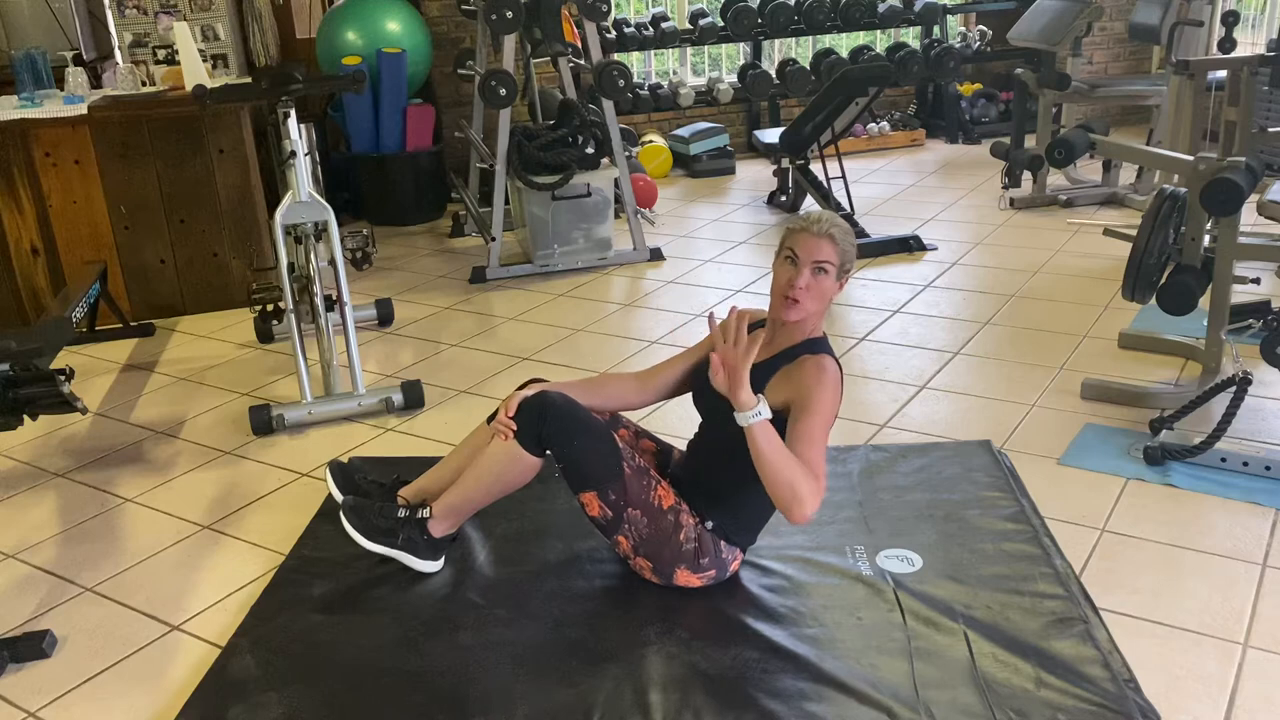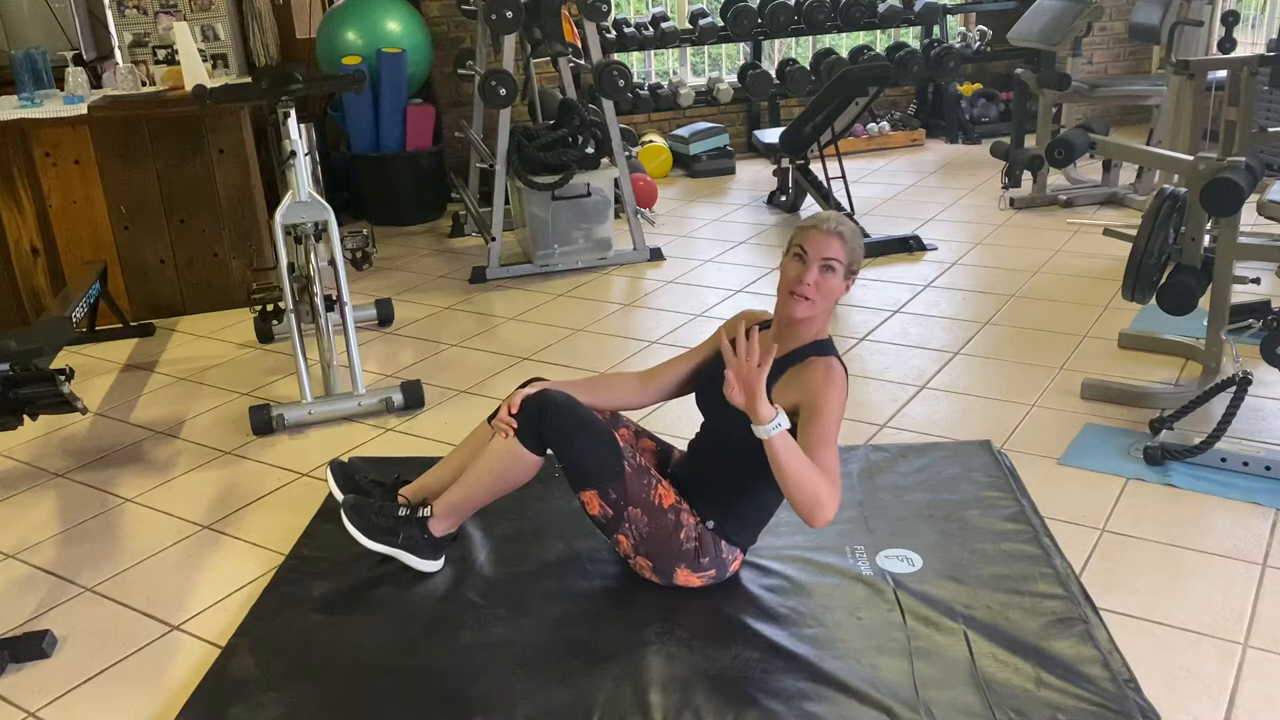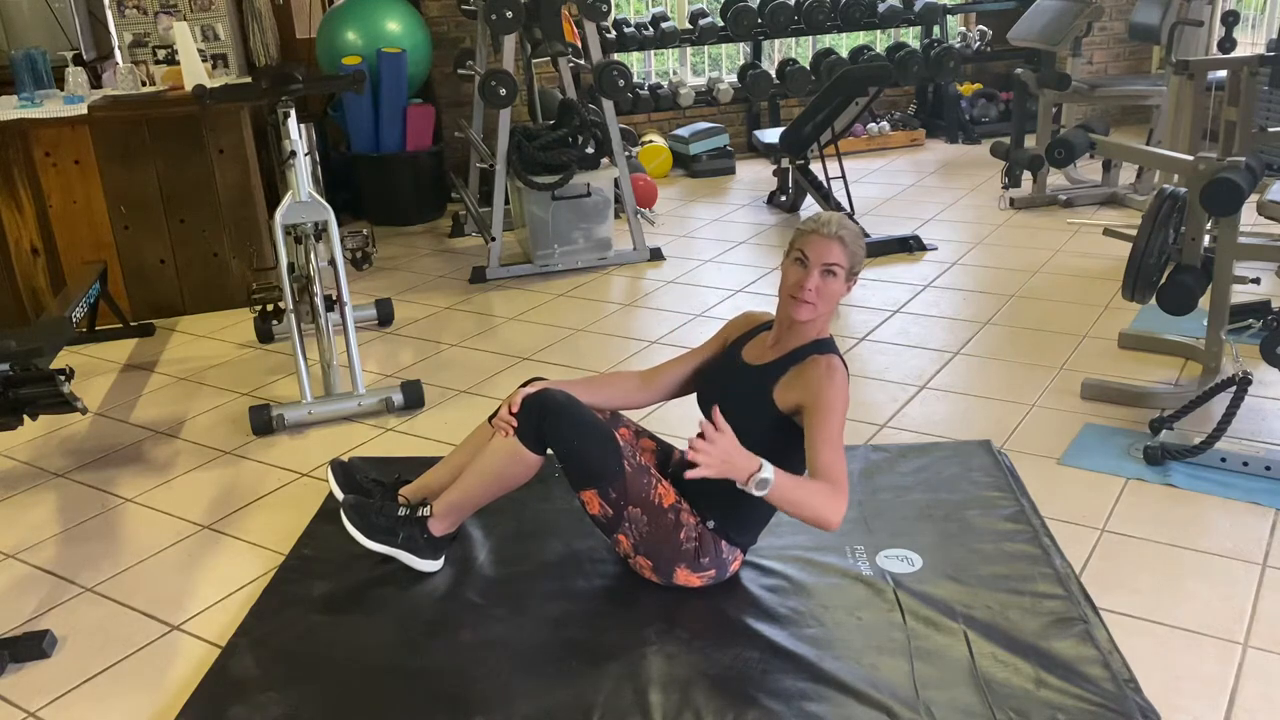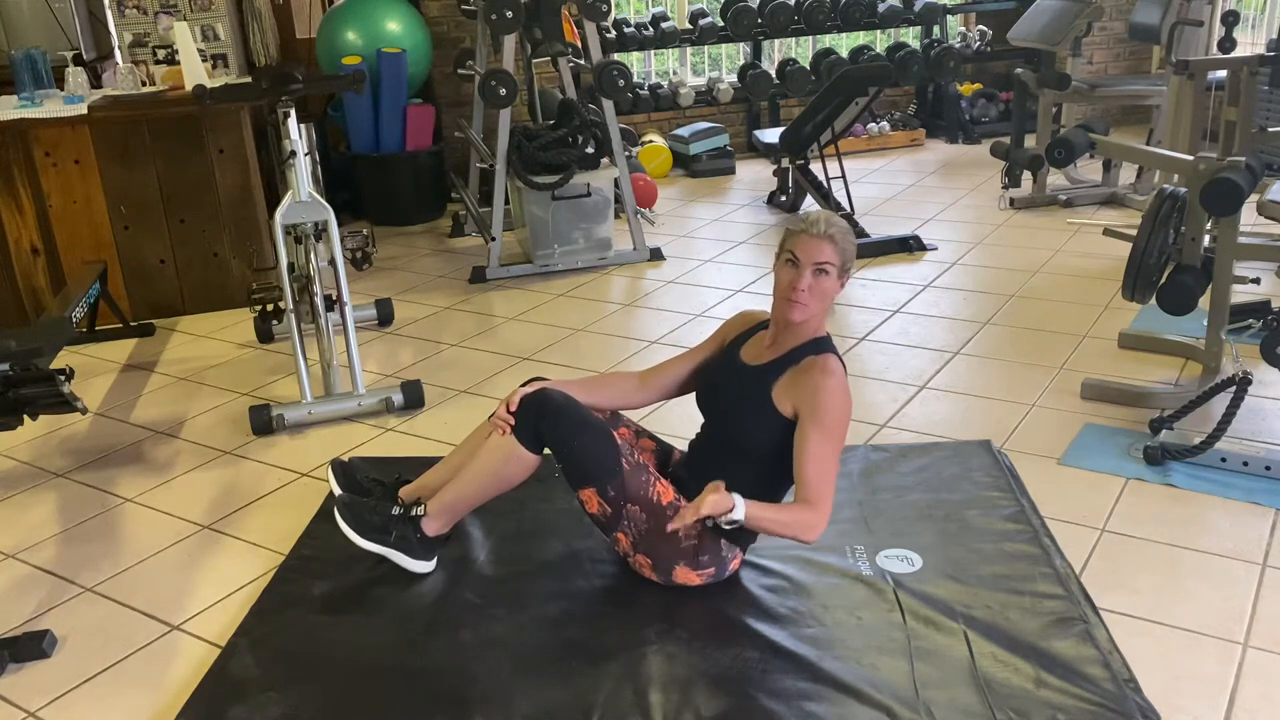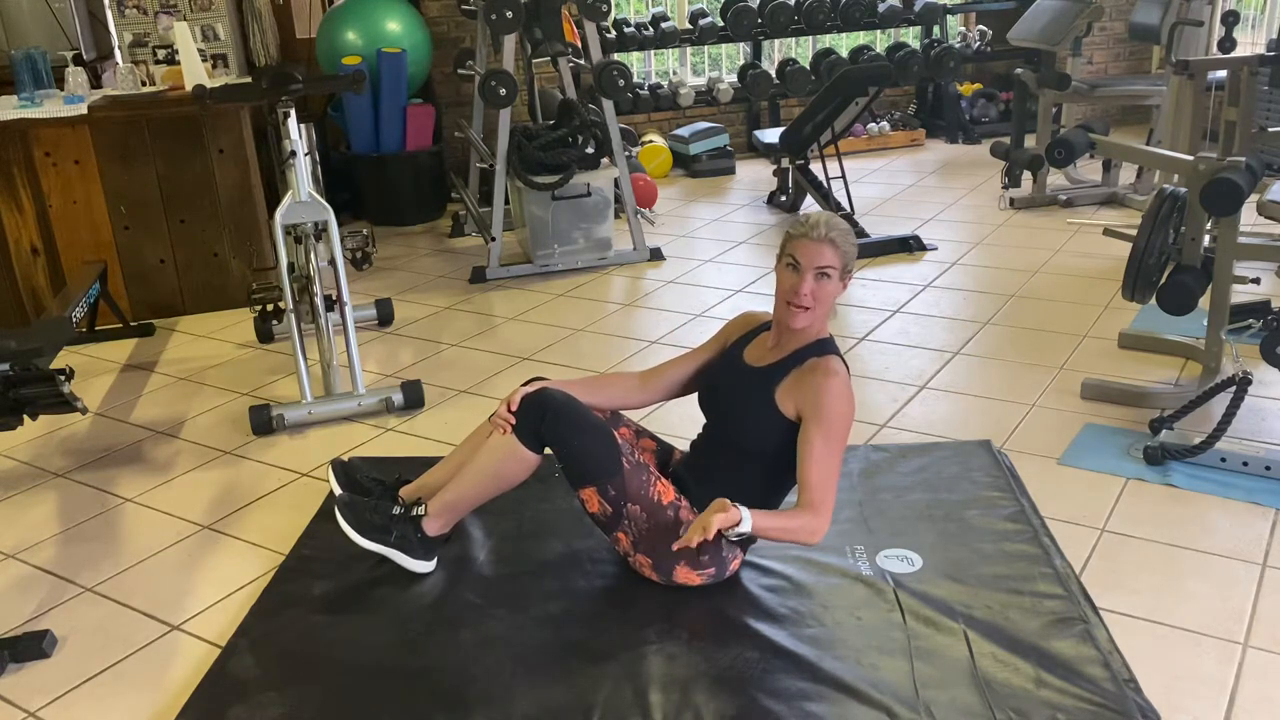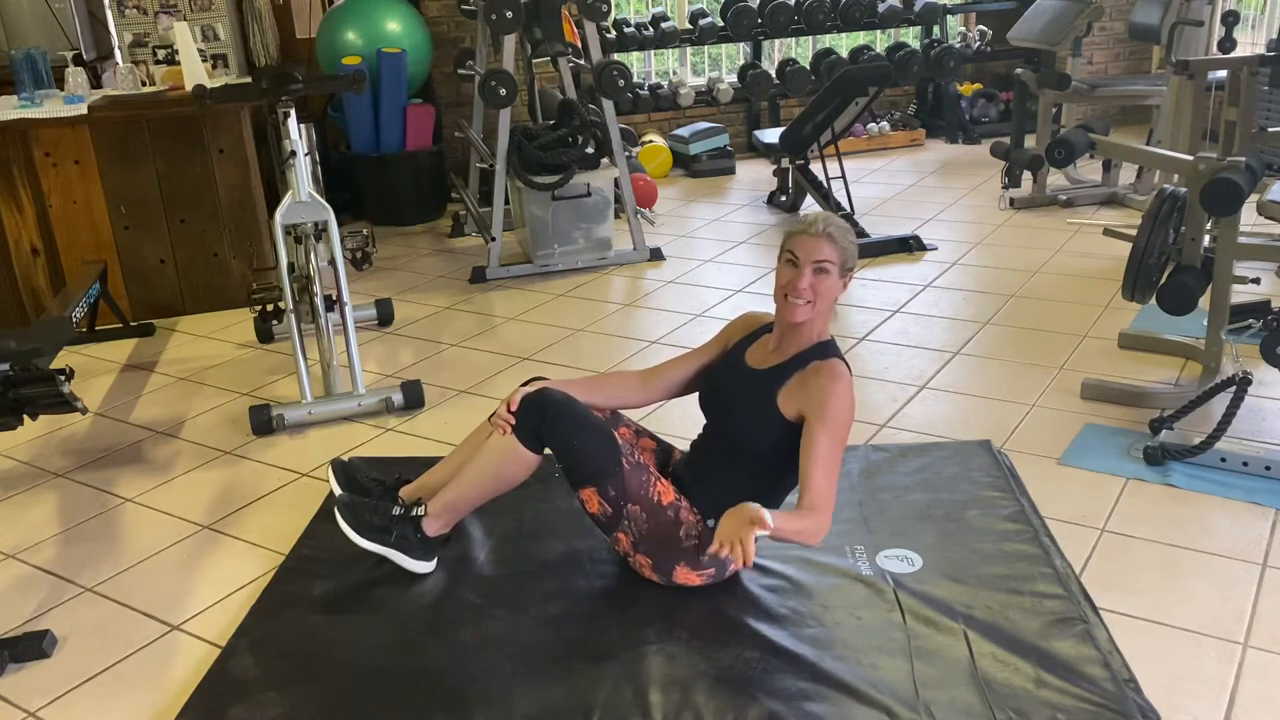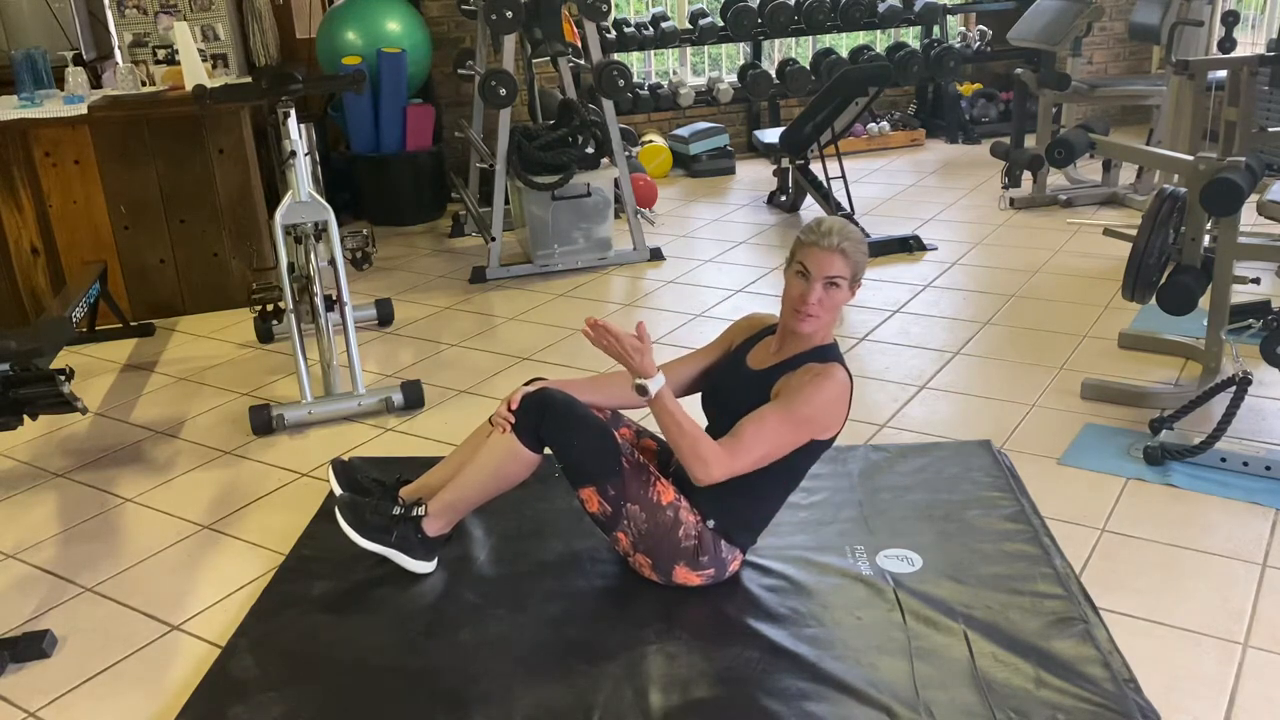
dt=0.7s
person 1, frame 1
left shoulder: (816, 373)
right shoulder: (749, 328)
left elbow: (801, 505)
right elbow: (643, 386)
left wrist: (745, 398)
right wrist: (543, 390)
left hip: (701, 546)
right hip: (682, 487)
left knee: (545, 418)
right knee: (536, 401)
left ankle: (427, 533)
right ankle: (405, 500)
person 1, frame 2
left shoulder: (821, 374)
right shoulder: (751, 327)
left elbow: (820, 508)
right elbow: (646, 385)
left wrist: (762, 412)
right wrist: (547, 388)
left hip: (700, 546)
right hip: (684, 485)
left knee: (547, 415)
right knee: (536, 399)
left ankle: (428, 530)
right ankle: (406, 499)
person 1, frame 3
left shoulder: (821, 375)
right shoulder: (750, 327)
left elbow: (831, 505)
right elbow: (648, 384)
left wrist: (747, 467)
right wrist: (547, 387)
left hip: (698, 546)
right hip: (685, 491)
left knee: (546, 415)
right knee: (536, 399)
left ankle: (426, 531)
right ankle: (406, 499)
person 1, frame 4
left shoulder: (821, 378)
right shoulder: (748, 327)
left elbow: (812, 518)
right elbow: (646, 385)
left wrist: (729, 505)
right wrist: (547, 388)
left hip: (698, 545)
right hip: (683, 484)
left knee: (545, 414)
right knee: (539, 398)
left ankle: (420, 531)
right ankle: (405, 499)
person 1, frame 5
left shoulder: (824, 380)
right shoulder: (751, 328)
left elbow: (814, 521)
right elbow: (647, 385)
left wrist: (732, 518)
right wrist: (546, 388)
left hip: (697, 546)
right hip: (685, 487)
left knee: (545, 412)
right knee: (538, 398)
left ankle: (421, 530)
right ankle: (405, 498)
person 1, frame 6
left shoulder: (826, 381)
right shoulder: (753, 329)
left elbow: (815, 519)
right elbow: (649, 384)
left wrist: (753, 516)
right wrist: (544, 387)
left hip: (699, 541)
right hip: (681, 484)
left knee: (546, 413)
right knee: (537, 398)
left ankle: (421, 531)
right ankle: (405, 499)
person 1, frame 7
left shoulder: (823, 384)
right shoulder: (756, 330)
left elbow: (711, 465)
right elbow: (650, 388)
left wrist: (646, 374)
right wrist: (548, 385)
left hip: (699, 546)
right hip: (681, 488)
left knee: (545, 412)
right knee: (540, 398)
left ankle: (421, 531)
right ankle: (405, 499)
